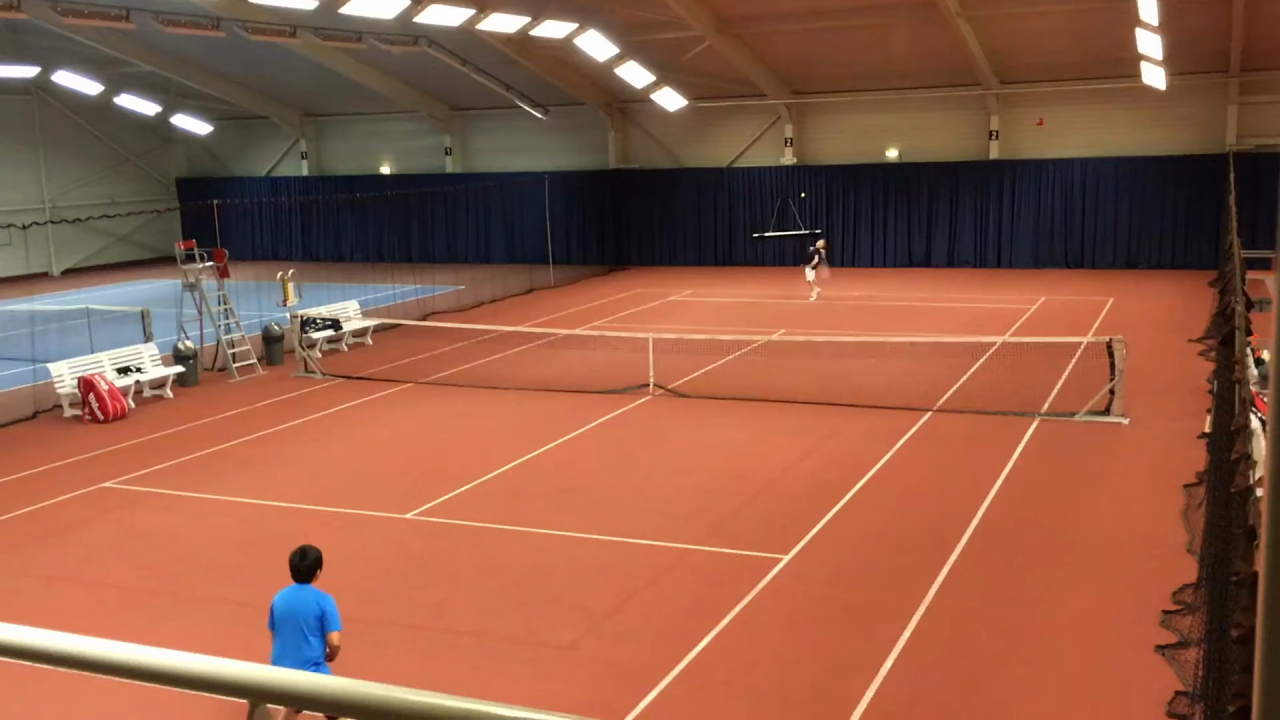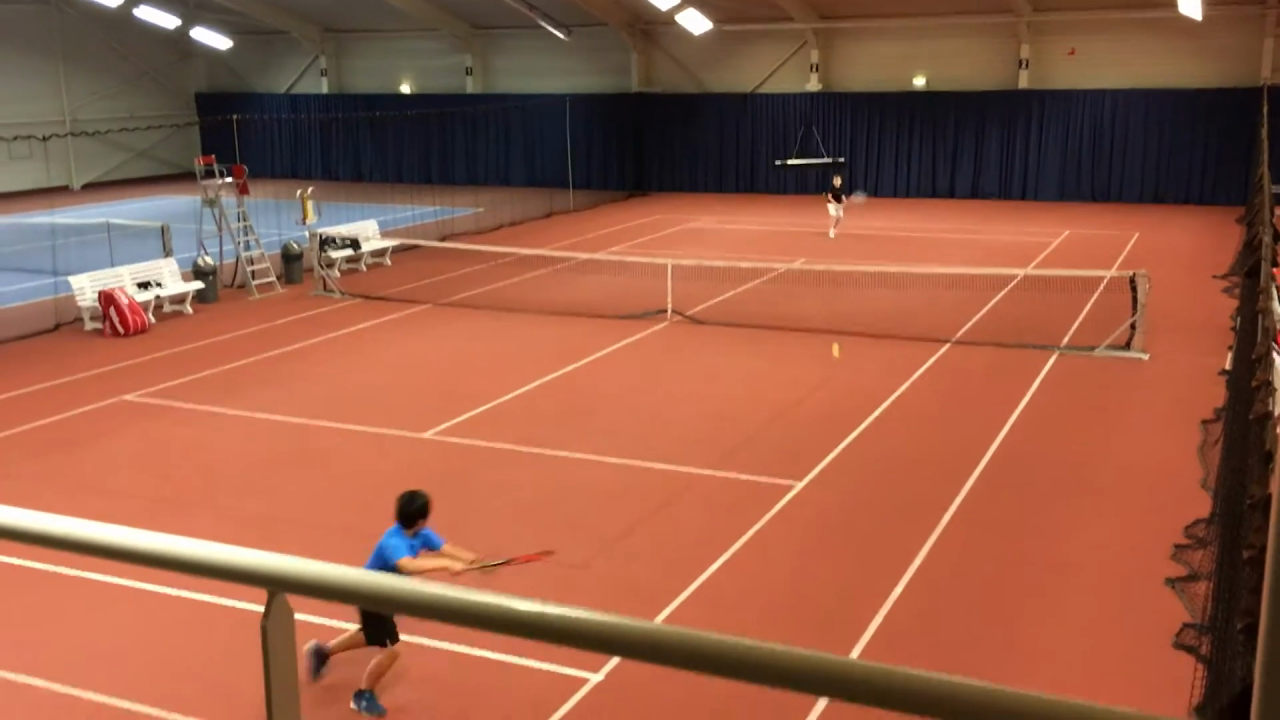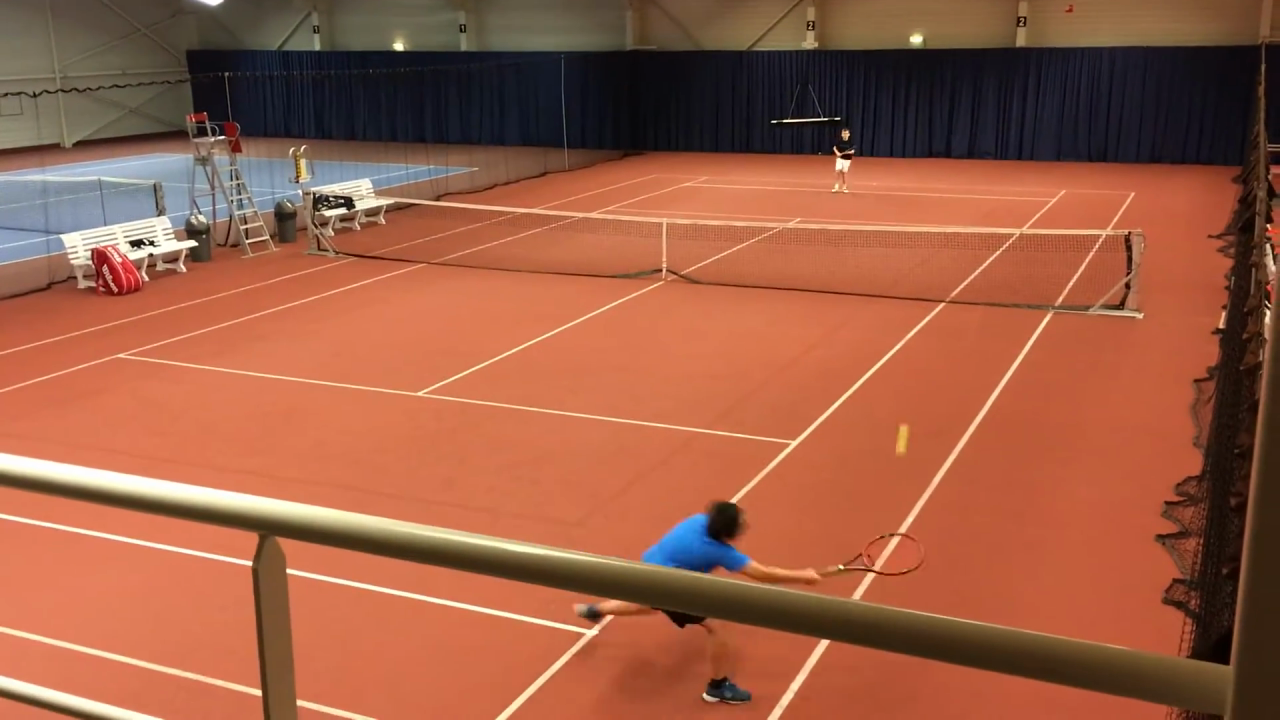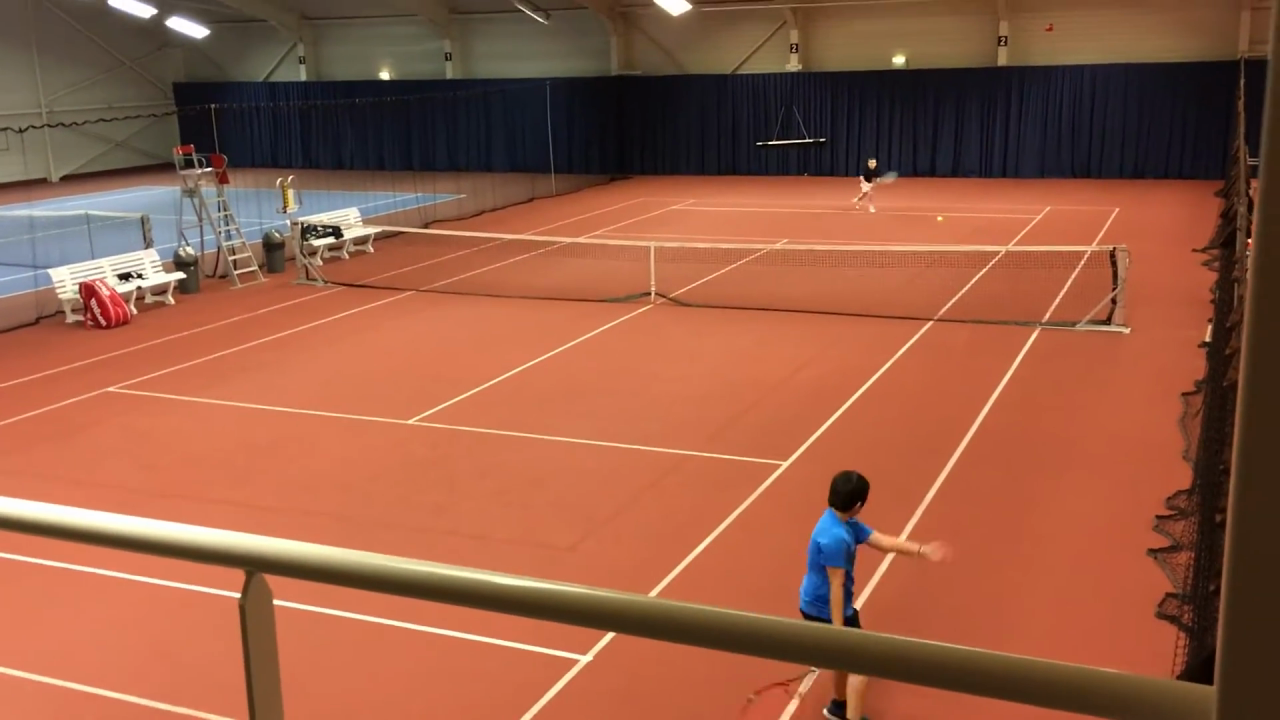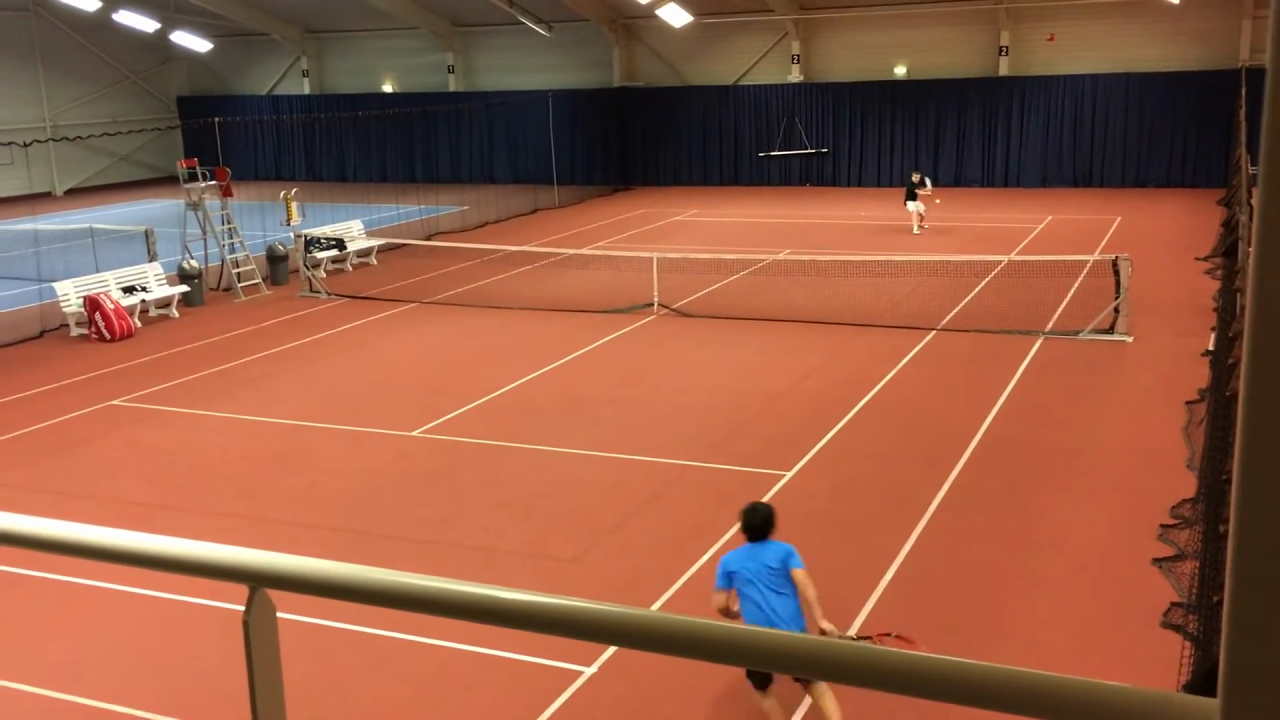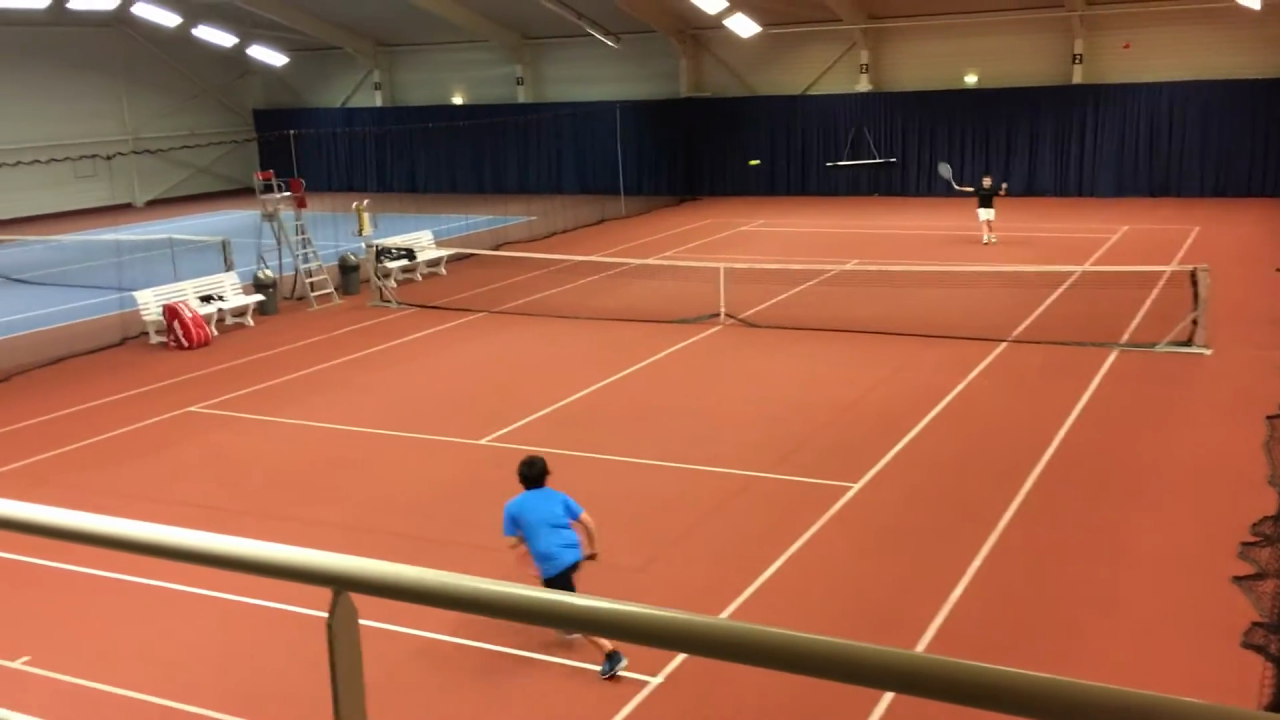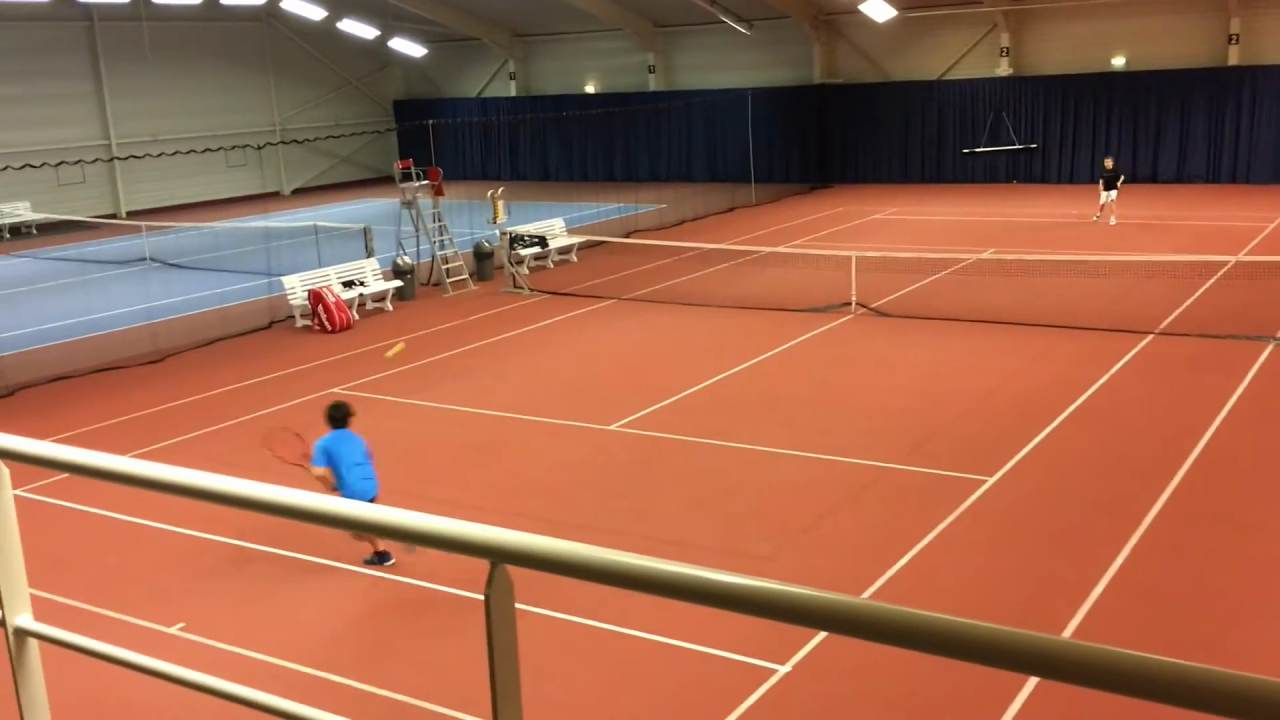
dt=0.7s
person 1, frame 1
left shoulder: (279, 598)
right shoulder: (323, 600)
left elbow: (274, 636)
right elbow: (335, 643)
right wrist: (331, 655)
right hip: (314, 673)
person 1, frame 2
left shoulder: (420, 534)
right shoulder: (394, 542)
left elbow: (443, 547)
right elbow: (409, 566)
left wrist: (467, 558)
right wrist: (446, 564)
left knee: (371, 636)
right knee: (391, 650)
left ankle: (322, 651)
right ankle: (363, 695)
person 1, frame 3
left shoulder: (700, 520)
right shoulder: (723, 552)
right elbow: (761, 573)
right wrist: (801, 576)
left hip: (649, 566)
left knee: (645, 606)
right knee: (717, 630)
left ankle: (595, 610)
right ankle: (718, 686)
person 1, frame 4
left shoulder: (844, 522)
right shoulder: (834, 538)
left elbow: (880, 540)
right elbow: (836, 585)
left wrist: (921, 549)
right wrist: (838, 630)
left hip: (821, 605)
right hip: (824, 610)
person 1, frame 5
left shoulder: (728, 561)
right shoulder: (785, 551)
left elbow: (719, 605)
right elbow: (804, 583)
left wrist: (734, 613)
right wrist: (821, 620)
right hip: (794, 631)
left knee: (762, 688)
right knee: (815, 684)
person 1, frame 6
left shoulder: (513, 506)
right shoulder: (560, 497)
left elbow: (513, 543)
right elbow: (587, 522)
left wrist: (524, 549)
right wrist: (591, 547)
left hip: (551, 565)
right hip: (571, 554)
left ankle: (612, 655)
person 1, frame 7
left shoulder: (322, 444)
right shoulder: (358, 439)
left elbow: (319, 472)
left wrist: (332, 486)
left hip: (353, 495)
right hip: (369, 488)
left knee: (359, 531)
right ankle: (381, 554)
